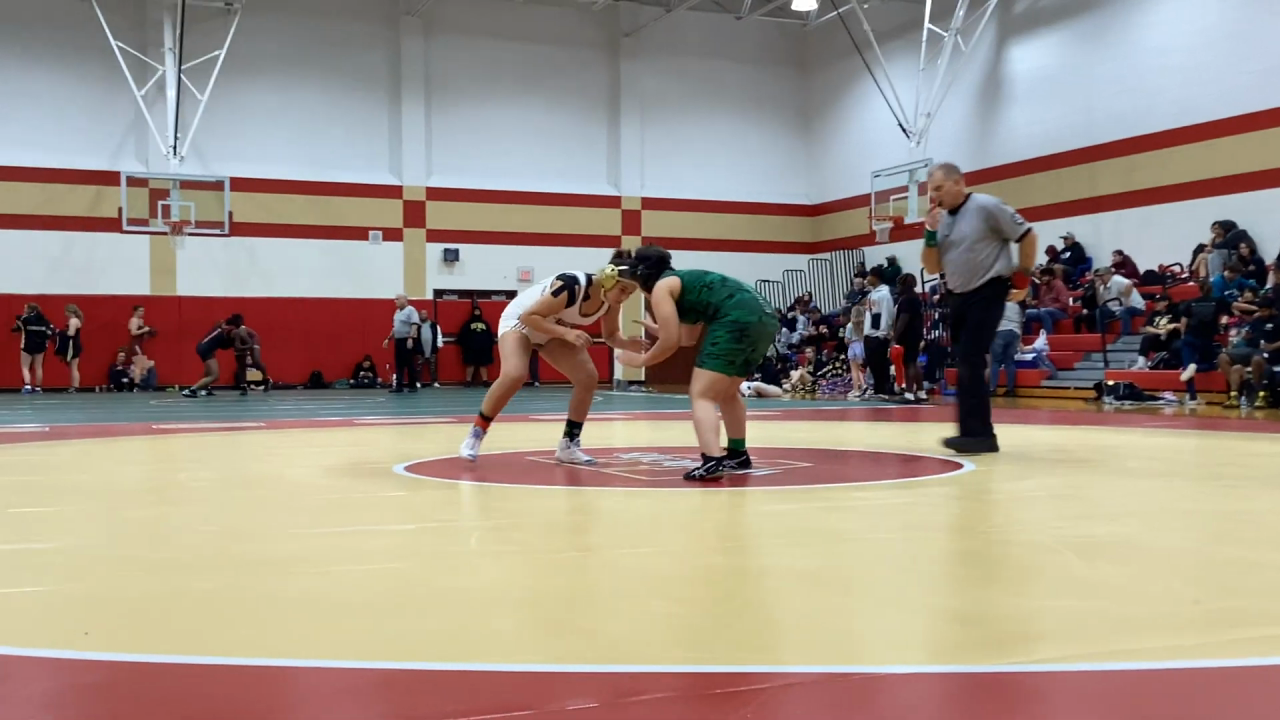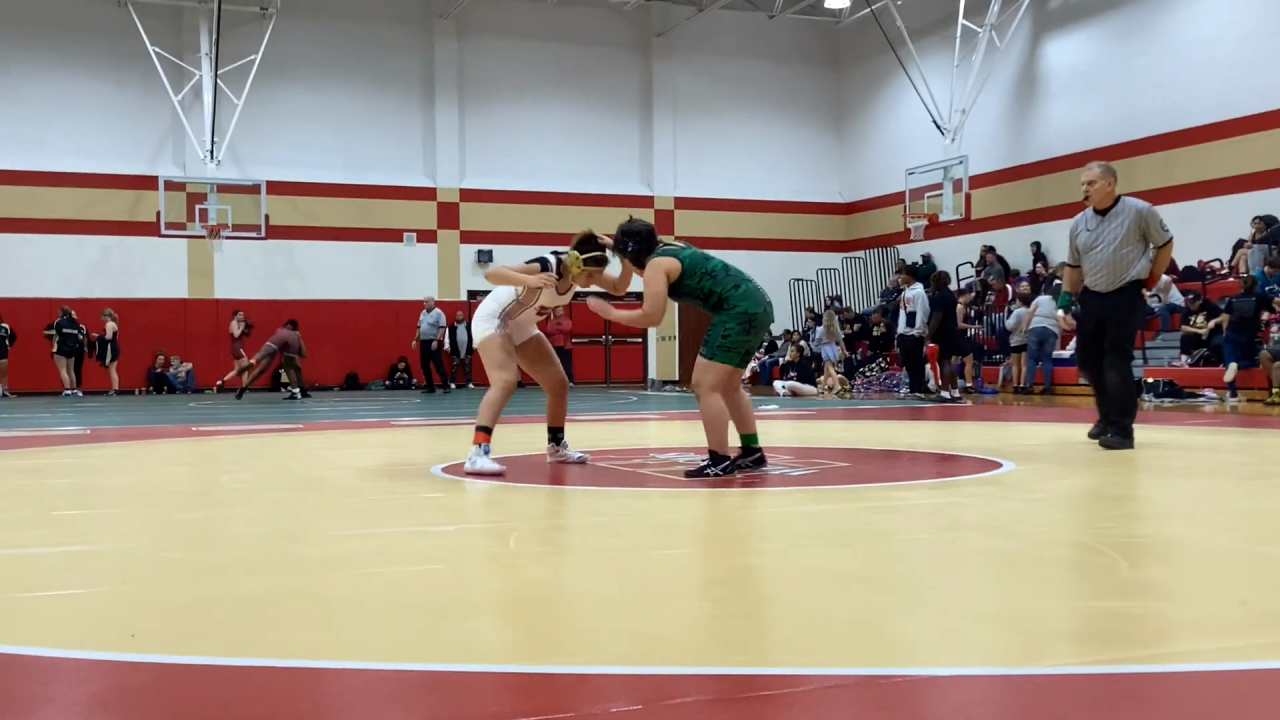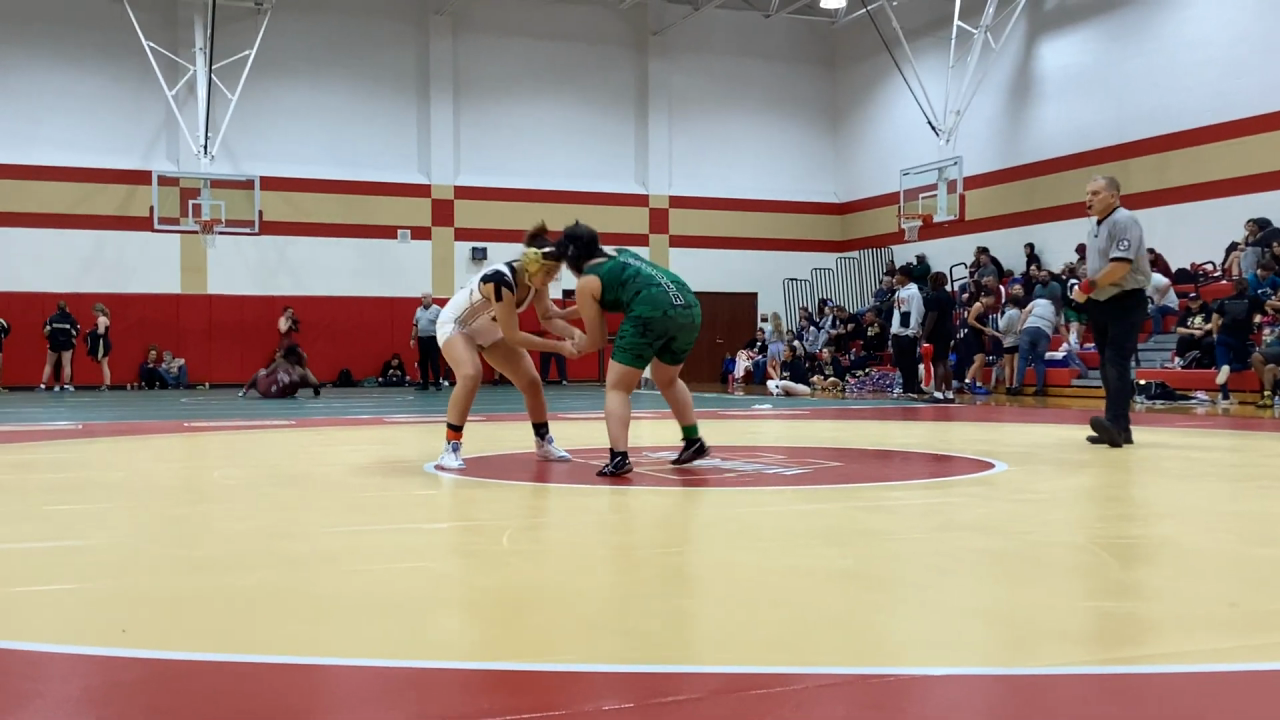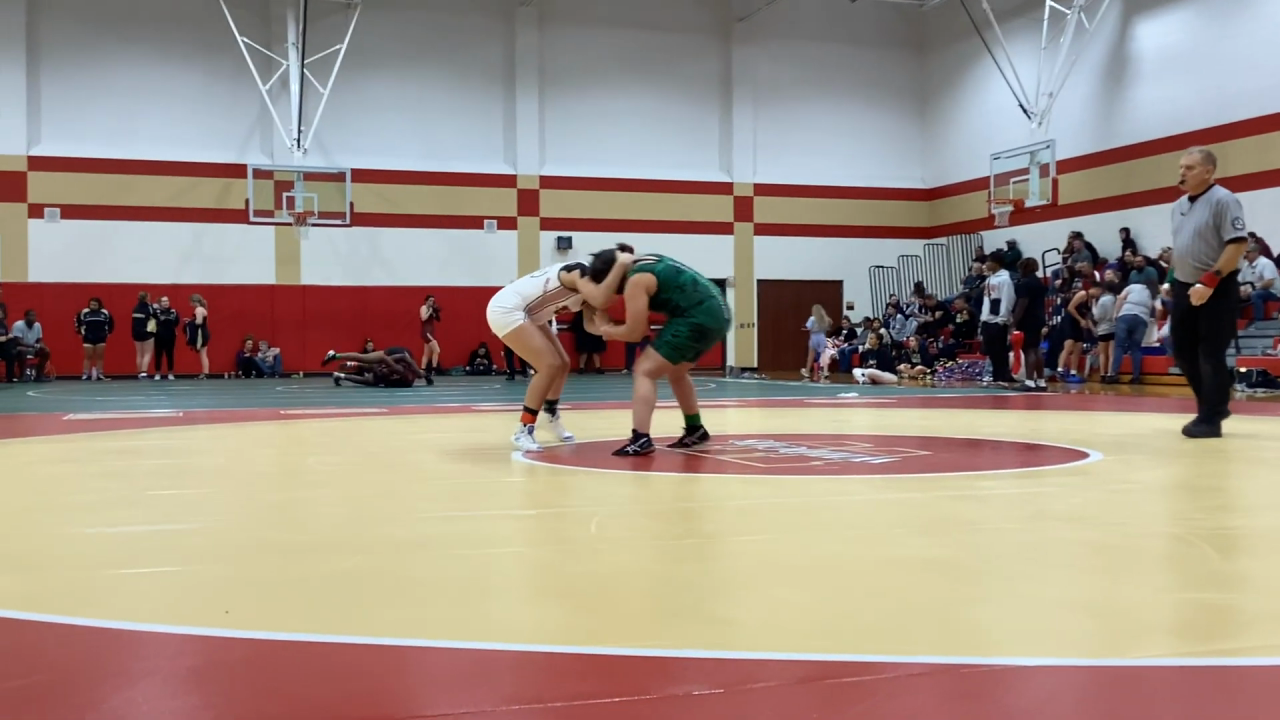
dt=1s
person 1, frame 1
left shoulder: (987, 207)
right shoulder: (939, 221)
left elbow: (1028, 237)
right elbow: (932, 268)
left wrist: (1021, 278)
right wrist: (930, 235)
left hip: (987, 294)
right hip: (958, 298)
left knee: (970, 361)
right knee: (967, 365)
left ankle: (975, 432)
right ankle: (983, 435)
person 1, frame 2
left shoulder: (1139, 211)
right shoulder: (1079, 223)
left elbow: (1165, 245)
right elbow: (1073, 266)
left wrist: (1150, 281)
right wrist: (1065, 302)
left hip: (1126, 297)
right hip: (1091, 297)
left knee: (1117, 364)
right knee: (1088, 361)
left ankle: (1122, 430)
right ankle: (1109, 417)
person 1, frame 3
left shoulder: (1123, 221)
right shoulder: (1095, 228)
left elbow: (1120, 265)
left wrist: (1086, 286)
right wrist: (1086, 291)
left hip: (1126, 303)
right hip: (1100, 304)
left knee: (1117, 363)
right knee: (1108, 366)
left ankle: (1114, 423)
right ankle: (1119, 427)
person 1, frame 4
left shoulder: (1224, 200)
right shoulder: (1178, 206)
left elbow: (1237, 246)
left wrist: (1209, 282)
right wrist: (1172, 284)
left hip: (1216, 290)
right hip: (1183, 287)
left knee: (1211, 356)
right knee: (1183, 351)
left ankle: (1210, 420)
right ankle: (1213, 407)
person 2, frame 1
left shoulder: (661, 288)
right shoulder: (688, 282)
left elbow: (670, 340)
right elbow: (690, 337)
left wrist: (642, 360)
right wrist: (655, 330)
left hip: (739, 320)
right hip: (763, 317)
left knee: (701, 395)
right knee: (725, 391)
left ankle: (711, 463)
right ankle: (738, 454)
person 2, frame 2
left shoulder: (657, 264)
right shoulder: (673, 249)
left elbow: (651, 317)
left wrist: (611, 312)
left hip: (740, 310)
right hip: (757, 307)
left knee: (705, 386)
right knee: (728, 387)
left ankle: (721, 461)
right ankle: (751, 452)
person 2, frame 3
left shoulder: (586, 283)
right shoulder: (619, 255)
left elbow: (597, 340)
left wrist: (574, 348)
right wrist: (563, 315)
left hip: (651, 313)
right hip: (688, 308)
left knee: (617, 387)
right knee: (667, 380)
left ankle: (619, 459)
right ankle: (694, 442)
person 2, frame 4
left shoulder: (636, 281)
right shoulder: (648, 260)
left elbow: (635, 331)
left wrist: (607, 330)
left hip: (698, 320)
right hip: (716, 314)
left knee: (644, 371)
right knee: (674, 370)
left ankle: (641, 440)
right ankle: (695, 429)
person 3, frame 1
left shoulder: (610, 301)
right shoulder: (572, 285)
left elbow: (612, 335)
right elbow: (529, 316)
left wrist: (630, 344)
right wrist: (566, 332)
left hip: (553, 329)
right hip: (520, 320)
left knee: (588, 378)
right knee: (513, 376)
left ankle: (569, 444)
right ankle: (475, 433)
person 3, frame 2
left shoulder: (579, 269)
right shoulder: (546, 267)
left elbow: (618, 287)
right elbow: (493, 272)
right wrist: (526, 280)
left hip: (521, 327)
right hip: (492, 320)
left knee: (559, 384)
right knee: (506, 381)
left ankle: (557, 447)
right ankle: (478, 452)
person 3, frame 3
left shoulder: (536, 280)
right shoulder: (501, 280)
left elbow: (549, 317)
right elbow: (512, 335)
left wrist: (574, 333)
right wrist: (558, 346)
left hip: (488, 330)
right hip: (456, 326)
left knee: (531, 382)
right knee: (469, 375)
left ankle: (544, 444)
right ankle: (450, 449)
person 3, frame 4
left shoulder: (592, 284)
right shoulder: (581, 273)
left elbow: (593, 325)
right elbow: (601, 301)
right wrist: (622, 264)
left hip: (525, 314)
right hip: (506, 310)
left knee: (562, 365)
right knee: (551, 366)
left ankle: (550, 417)
right ankle: (524, 431)
